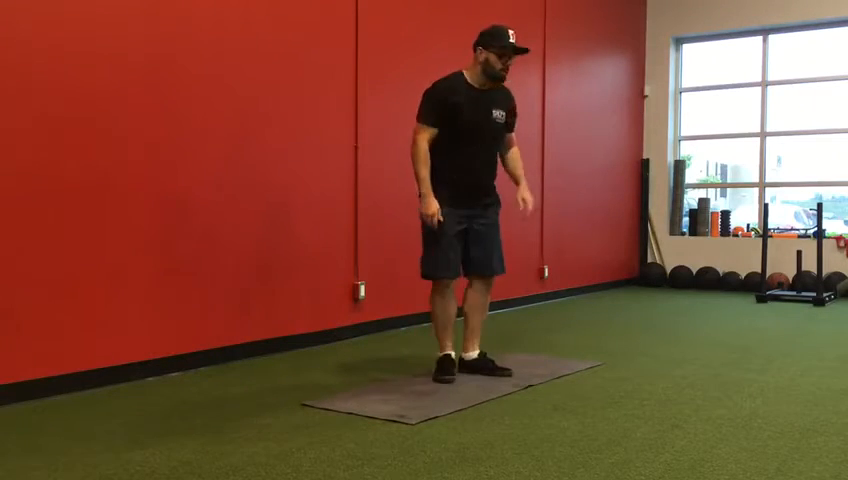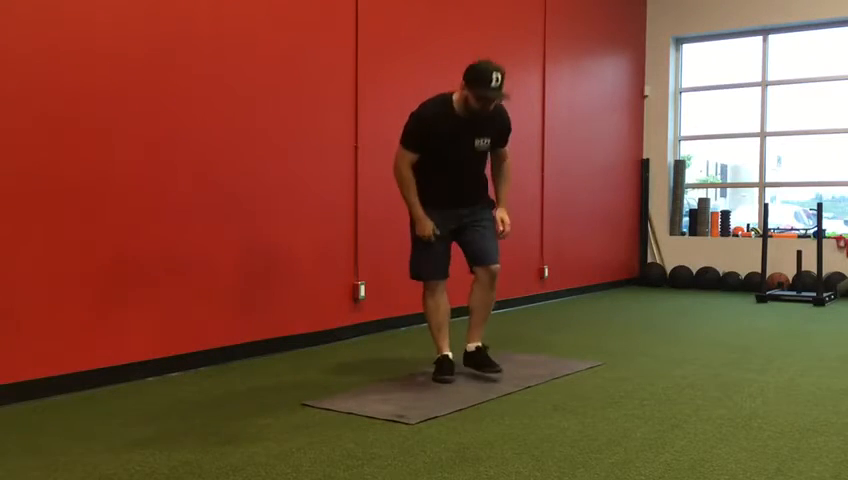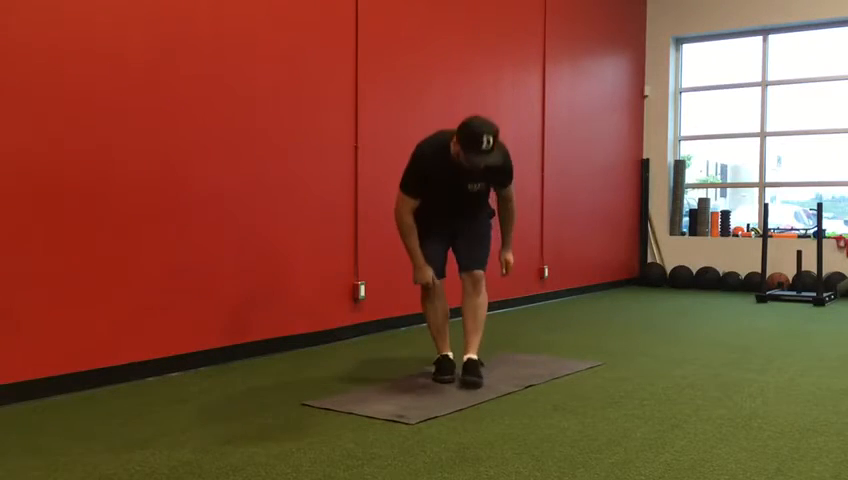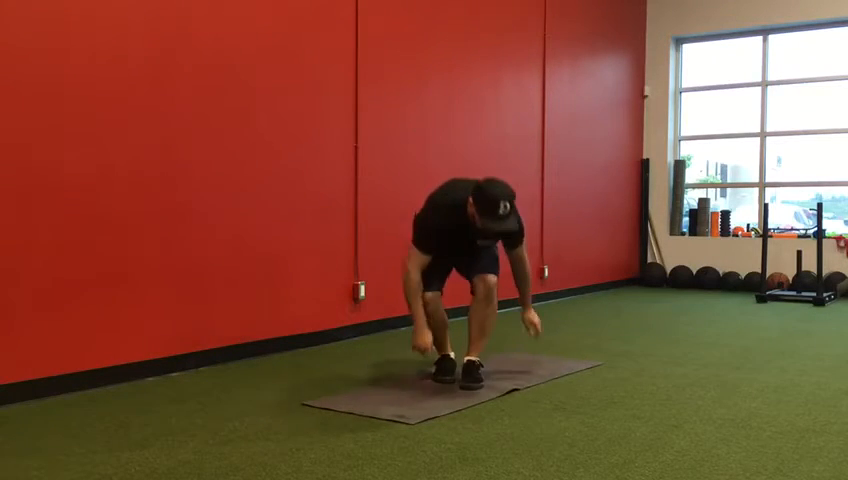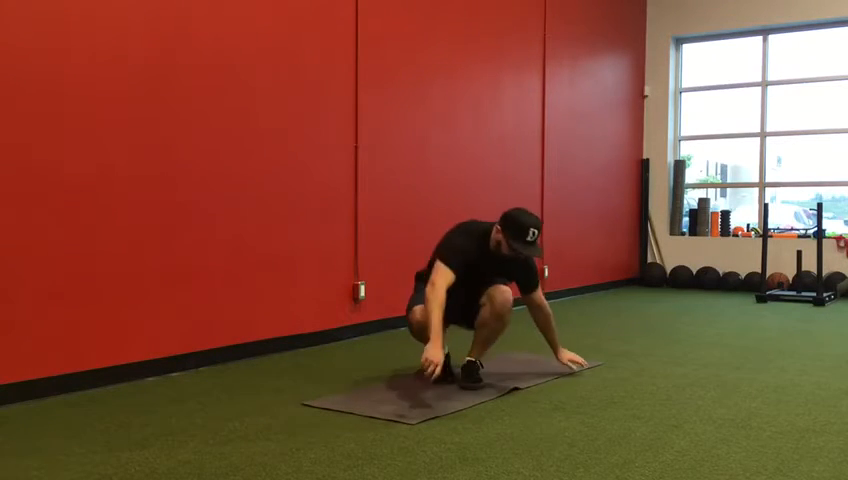
dt=0.3s
person 1, frame 1
left shoulder: (505, 98)
right shoulder: (445, 91)
left elbow: (509, 147)
right elbow: (420, 142)
left wrist: (522, 184)
right wrist: (426, 196)
left hip: (484, 204)
right hip: (444, 203)
left knee: (485, 278)
right knee: (445, 280)
left ankle: (473, 355)
right ankle: (446, 355)
person 1, frame 2
left shoulder: (498, 118)
right shoulder: (428, 115)
left elbow: (500, 160)
right elbow: (402, 166)
left wrist: (501, 205)
right wrist: (419, 216)
left hip: (476, 205)
right hip: (433, 210)
left knee: (489, 270)
right knee: (434, 282)
left ankle: (474, 347)
right ankle: (444, 356)
person 1, frame 3
left shoulder: (499, 158)
right shoulder: (427, 155)
left elbow: (506, 199)
right elbow: (403, 211)
left wrist: (507, 246)
right wrist: (420, 264)
left hip: (473, 215)
right hip: (431, 216)
left knee: (475, 276)
right knee: (431, 283)
left ankle: (471, 357)
right ankle: (444, 355)
person 1, frame 4
left shoulder: (507, 217)
right shoulder: (442, 208)
left elbow: (518, 259)
right elbow: (412, 269)
left wrist: (527, 308)
right wrist: (420, 327)
left hip: (477, 247)
right hip: (439, 245)
left knee: (487, 284)
right knee: (429, 297)
left ankle: (472, 361)
right ankle: (446, 357)
person 1, frame 5
left shoulder: (522, 259)
right shoulder: (467, 237)
left elbow: (538, 303)
right elbow: (435, 286)
left wrist: (558, 350)
right wrist: (435, 342)
left hip: (476, 293)
right hip: (443, 295)
left knee: (502, 297)
right knee: (419, 318)
left ankle: (472, 362)
right ankle: (441, 355)
